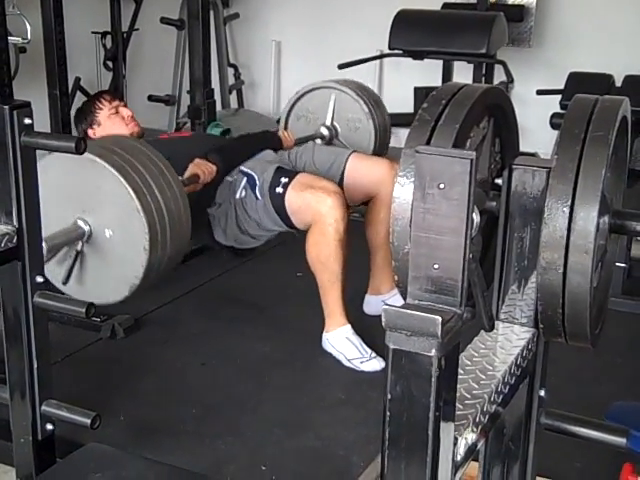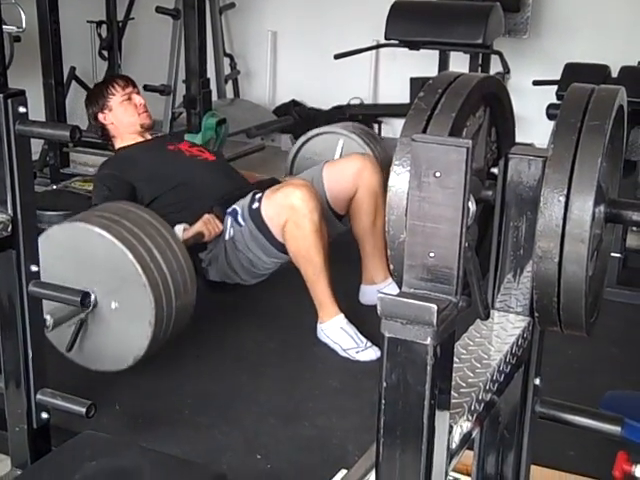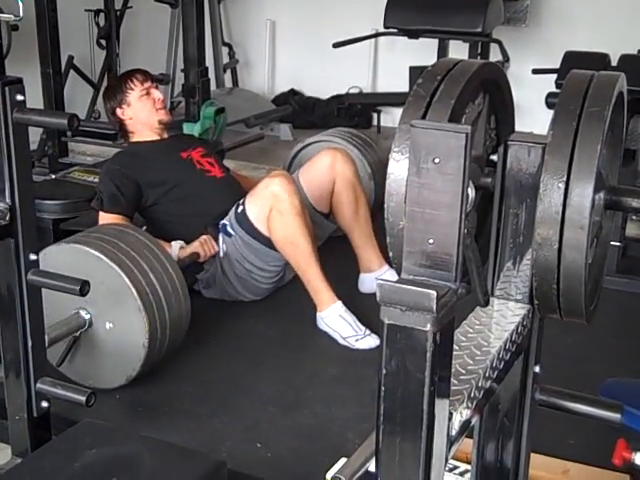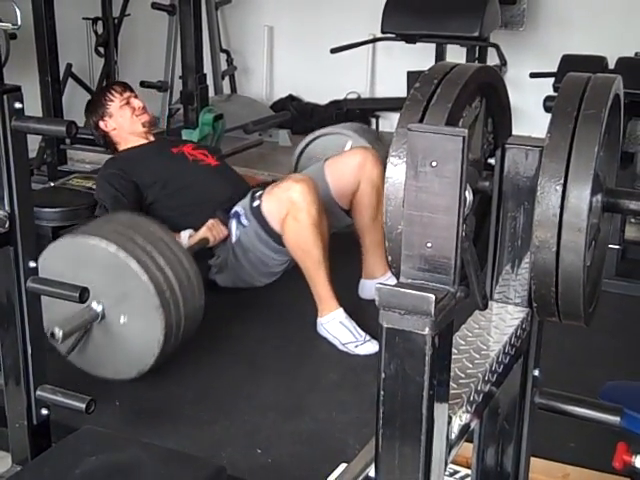
dt=0.5s
person 1, frame 1
left shoulder: (161, 146)
left wrist: (277, 139)
right wrist: (187, 180)
right hip: (236, 187)
left knee: (385, 174)
right knee: (328, 203)
left ankle: (382, 293)
right ankle: (337, 331)
person 1, frame 2
left shoulder: (174, 142)
right shoulder: (114, 172)
left wrist: (273, 184)
right wrist: (182, 231)
left hip: (255, 208)
right hip: (225, 238)
left knee: (360, 167)
right knee: (297, 197)
left ankle: (377, 284)
right ankle: (331, 322)
person 1, frame 3
left shoulder: (192, 143)
right shoulder: (123, 168)
right wrist: (177, 250)
left hip: (273, 241)
right hip: (223, 260)
left knee: (333, 161)
right knee: (278, 186)
left ankle: (375, 272)
right ankle: (329, 310)
person 1, frame 4
left shoulder: (179, 144)
right shoulder: (118, 173)
left wrist: (282, 183)
right wrist: (187, 239)
right hip: (232, 241)
left knee: (362, 161)
right knee: (297, 193)
left ankle: (376, 278)
right ankle: (330, 315)
